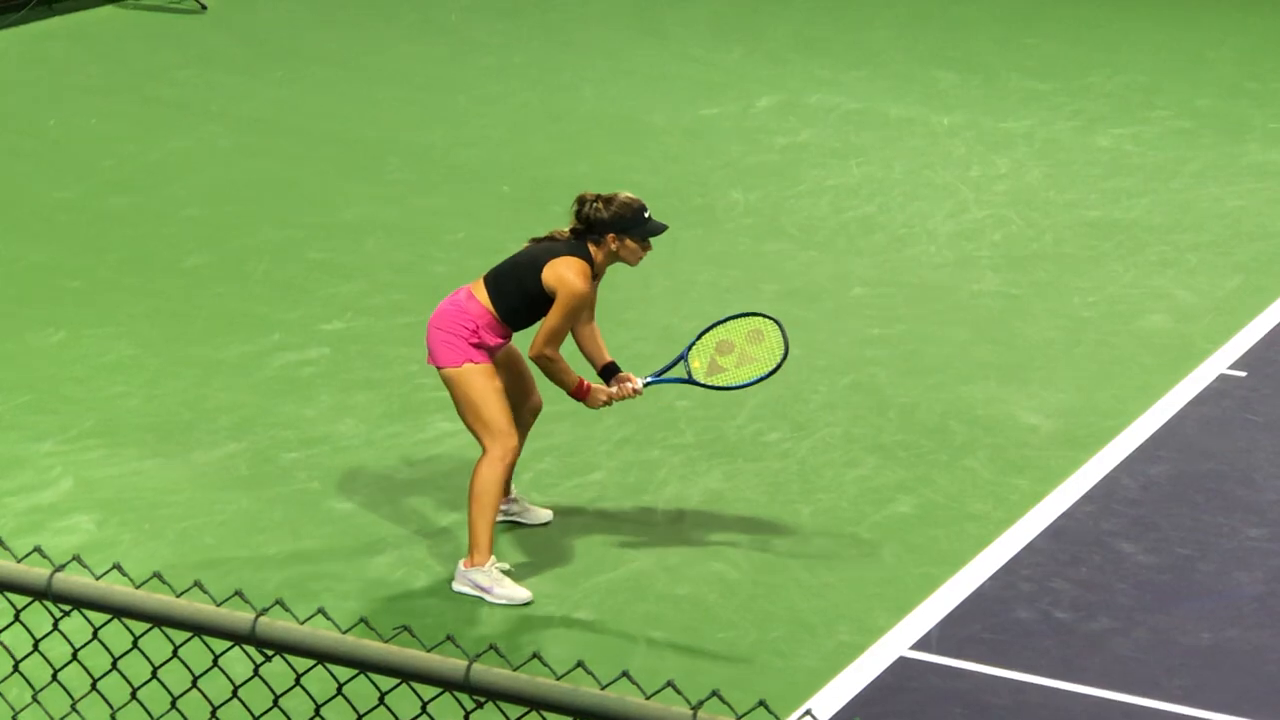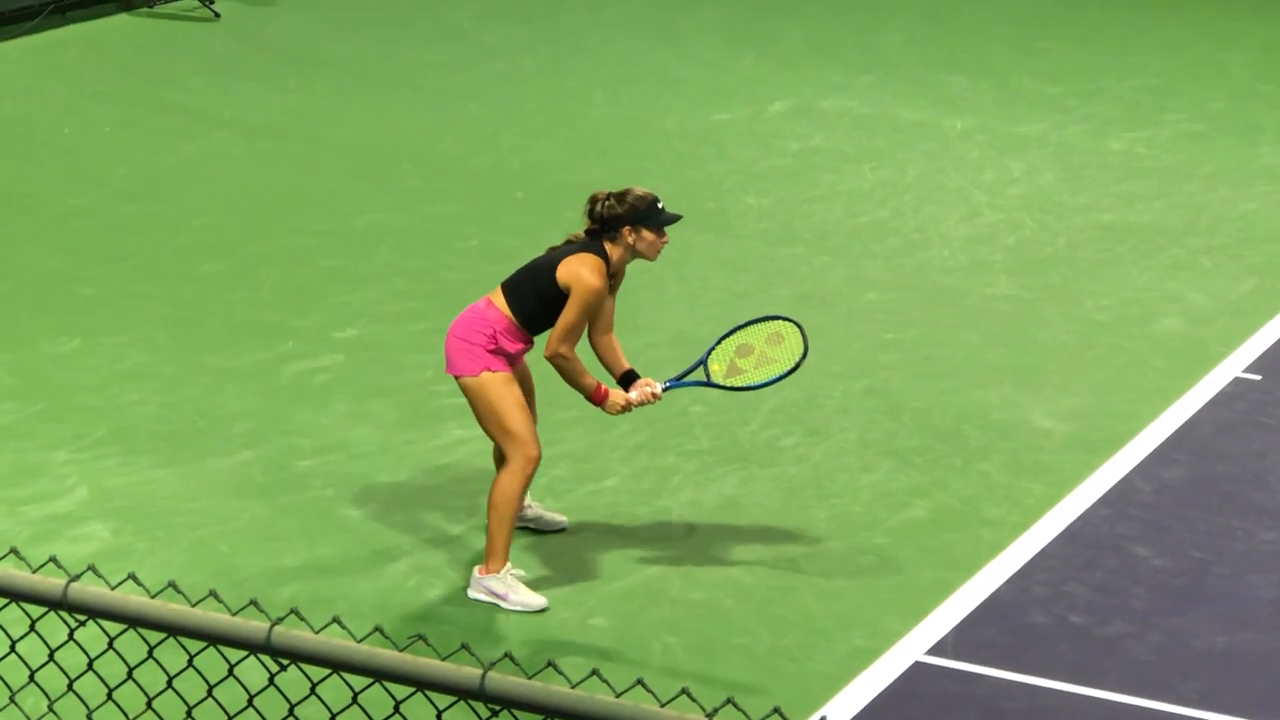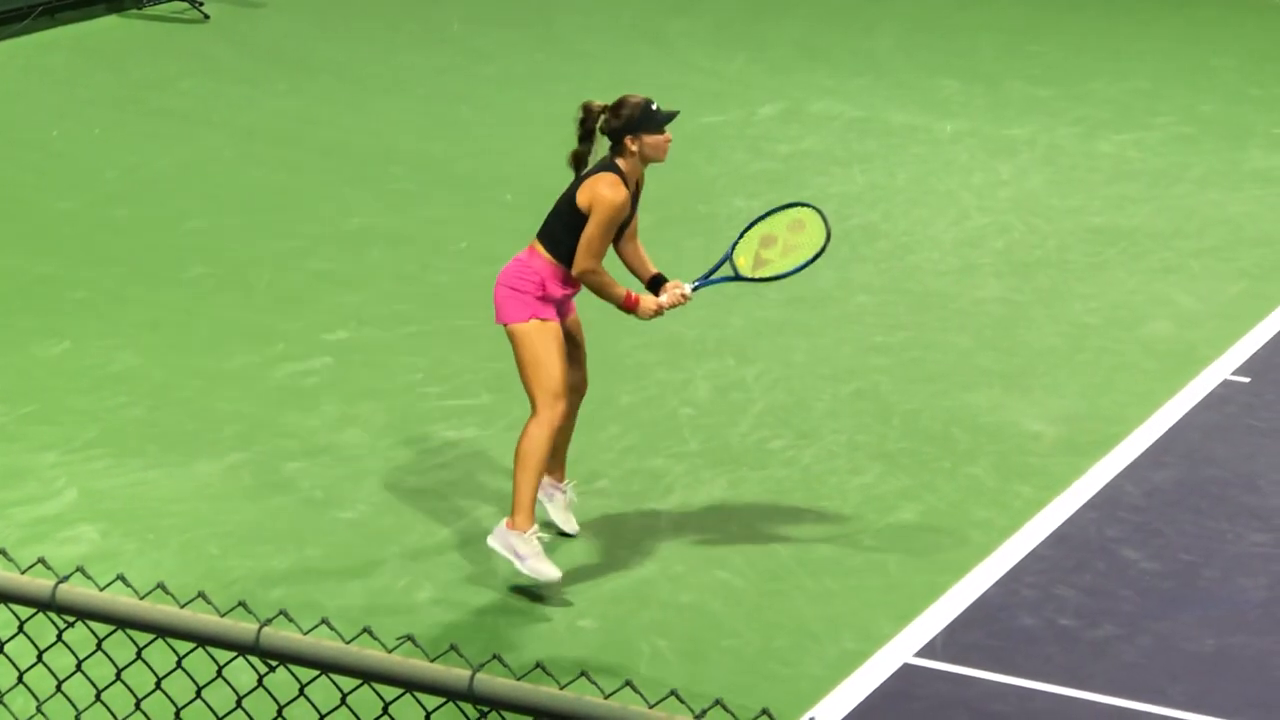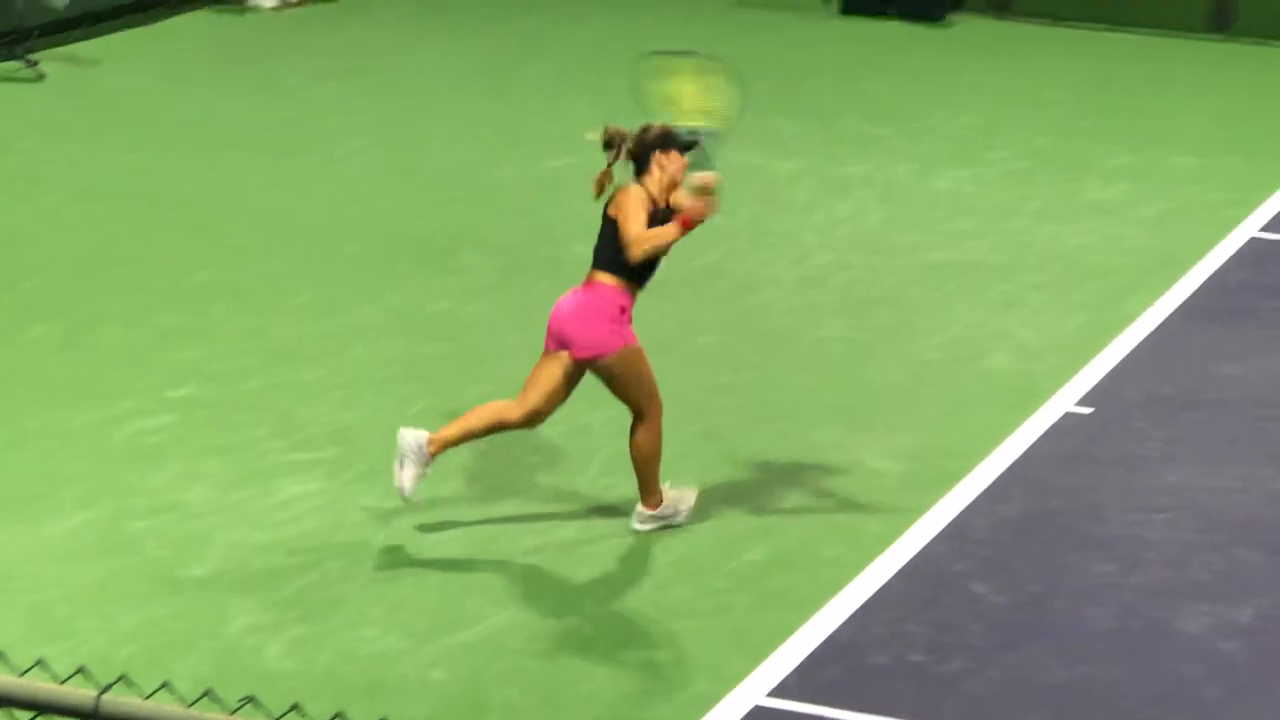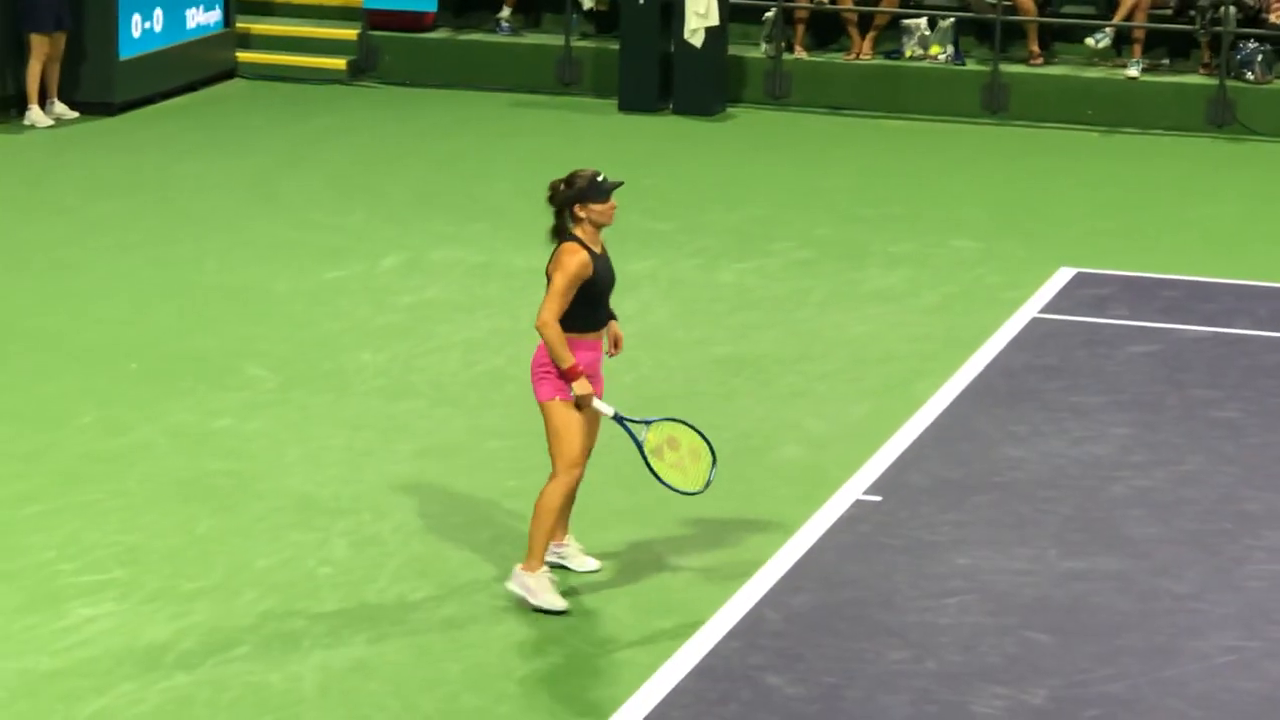
dt=1s
person 1, frame 1
left shoulder: (587, 255)
right shoulder: (575, 278)
left elbow: (583, 324)
right elbow: (543, 351)
left wrist: (611, 374)
right wrist: (584, 391)
left hip: (481, 329)
right hip: (461, 334)
left knee: (527, 406)
right knee: (502, 445)
left ankle: (500, 499)
right ankle: (475, 568)
person 1, frame 2
left shoulder: (609, 264)
right shoulder: (590, 274)
left elbow: (601, 335)
right elbow: (558, 351)
left wrist: (630, 380)
right wrist: (600, 395)
left hip: (498, 342)
right hip: (479, 344)
left knee: (516, 428)
right knee: (525, 453)
left ankle: (509, 507)
right ankle: (491, 575)
person 1, frame 3
left shoulder: (631, 176)
right shoulder: (611, 192)
left elbow: (626, 241)
right elbow: (587, 269)
left wrist: (659, 284)
right wrist: (633, 303)
left hip: (553, 290)
right hip: (528, 290)
left knee: (574, 389)
right knee: (552, 408)
left ankle: (550, 482)
right ankle: (517, 530)
person 1, frame 4
left shoulder: (669, 196)
right shoulder: (632, 192)
left elbow: (699, 213)
right elbow: (638, 250)
left wrist: (705, 193)
right wrist: (686, 219)
left hip: (574, 312)
right hip: (599, 317)
left knee: (525, 411)
right knee: (648, 411)
left ankle: (425, 444)
right ankle: (652, 505)
person 1, frame 5
left shoulder: (596, 242)
right shoulder: (572, 255)
right elbow: (546, 321)
left wrist: (609, 318)
right wrist: (575, 375)
left hip: (586, 363)
right hip: (562, 368)
left knee: (577, 462)
right knee: (567, 472)
left ankle: (555, 540)
right ankle: (530, 571)
